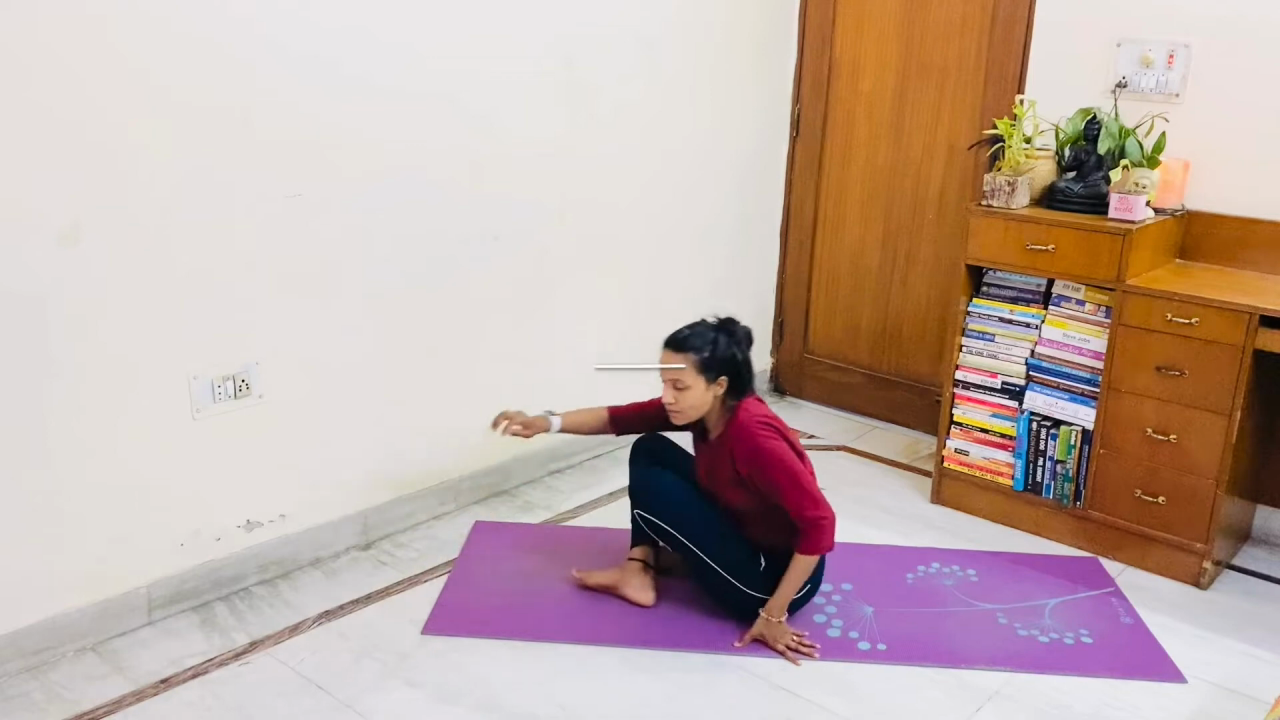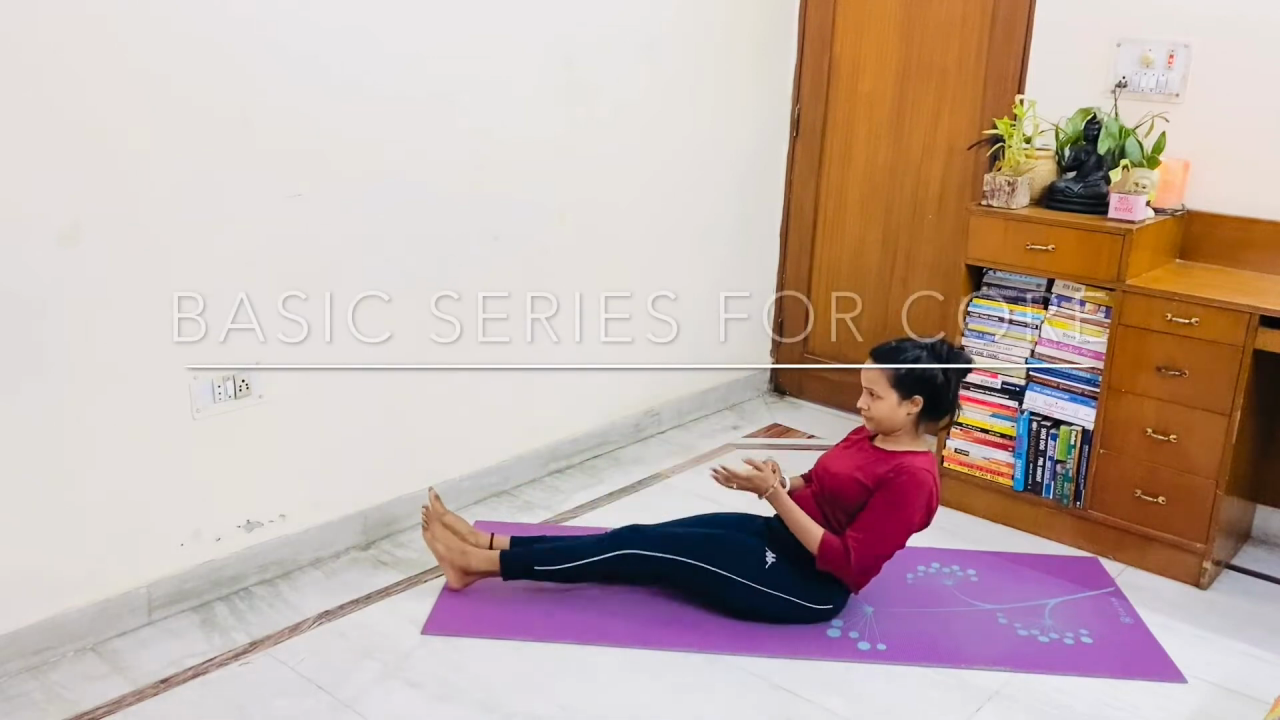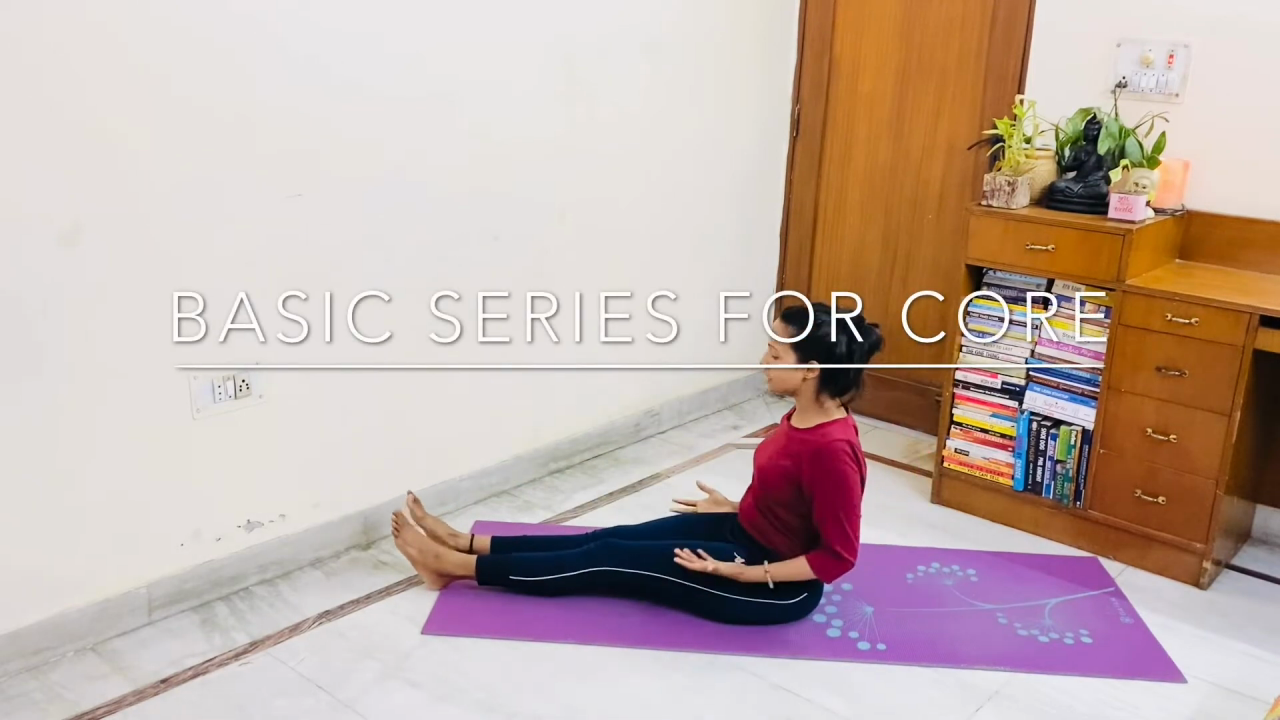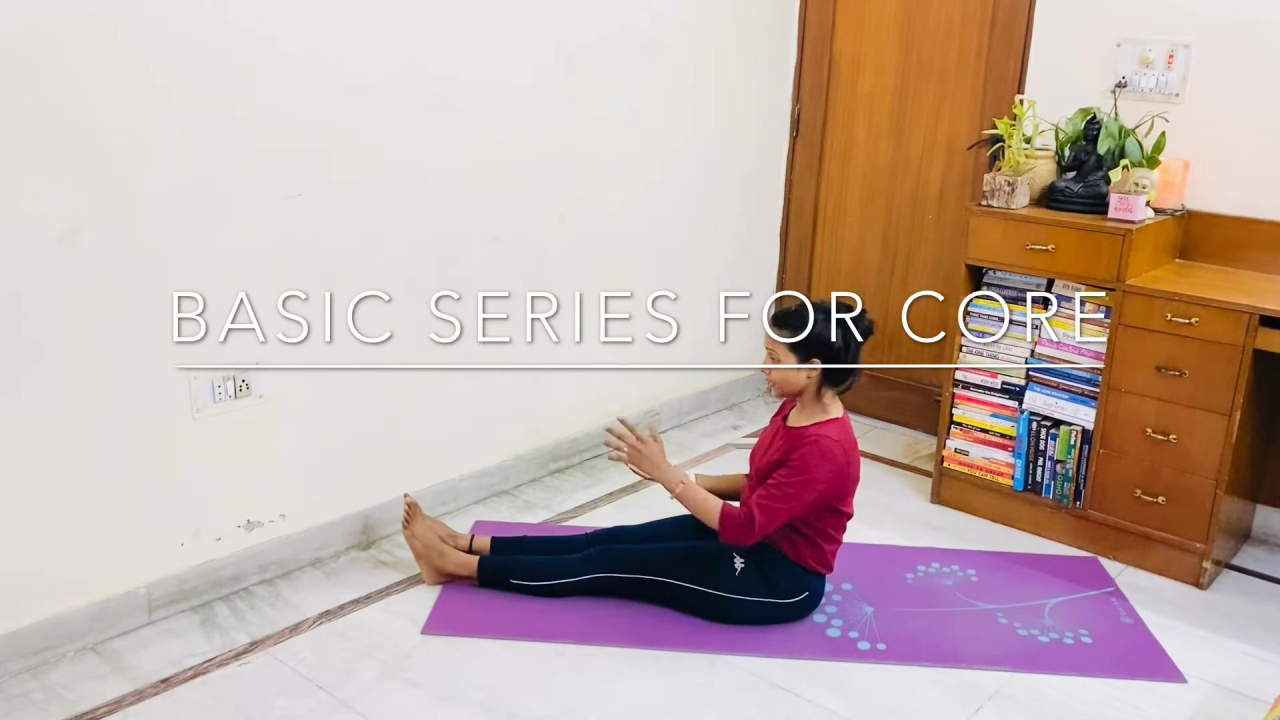
dt=1s
person 1, frame 1
left shoulder: (752, 434)
right shoulder: (705, 408)
left elbow: (819, 525)
right elbow: (621, 418)
left wrist: (776, 613)
right wrist: (547, 422)
left hip: (767, 576)
right hip: (742, 536)
left knee: (652, 489)
right knee: (648, 449)
left ankle: (641, 569)
right ankle: (642, 565)
person 1, frame 2
left shoulder: (912, 479)
right shoulder: (870, 437)
left elbow: (841, 559)
left wrist: (773, 495)
right wrist: (776, 483)
left hip: (807, 587)
right hip: (778, 538)
left knee: (639, 550)
right knee: (636, 536)
left ankle: (478, 563)
right ankle: (487, 544)
person 1, frame 3
left shoulder: (831, 448)
right shoulder: (805, 414)
left elbow: (838, 556)
left wrist: (745, 575)
right wrist: (733, 507)
left hip: (781, 586)
right hip: (749, 535)
left knee: (611, 560)
right knee: (612, 539)
left ankle: (456, 566)
right ankle: (465, 543)
person 1, frame 4
left shoulder: (825, 448)
right shoulder: (797, 409)
left elbow: (743, 527)
left wrist: (668, 478)
right wrist: (673, 474)
left hip: (782, 583)
right hip: (756, 545)
left knee: (616, 564)
right knee: (614, 539)
left ankle: (458, 566)
right ankle: (468, 544)
